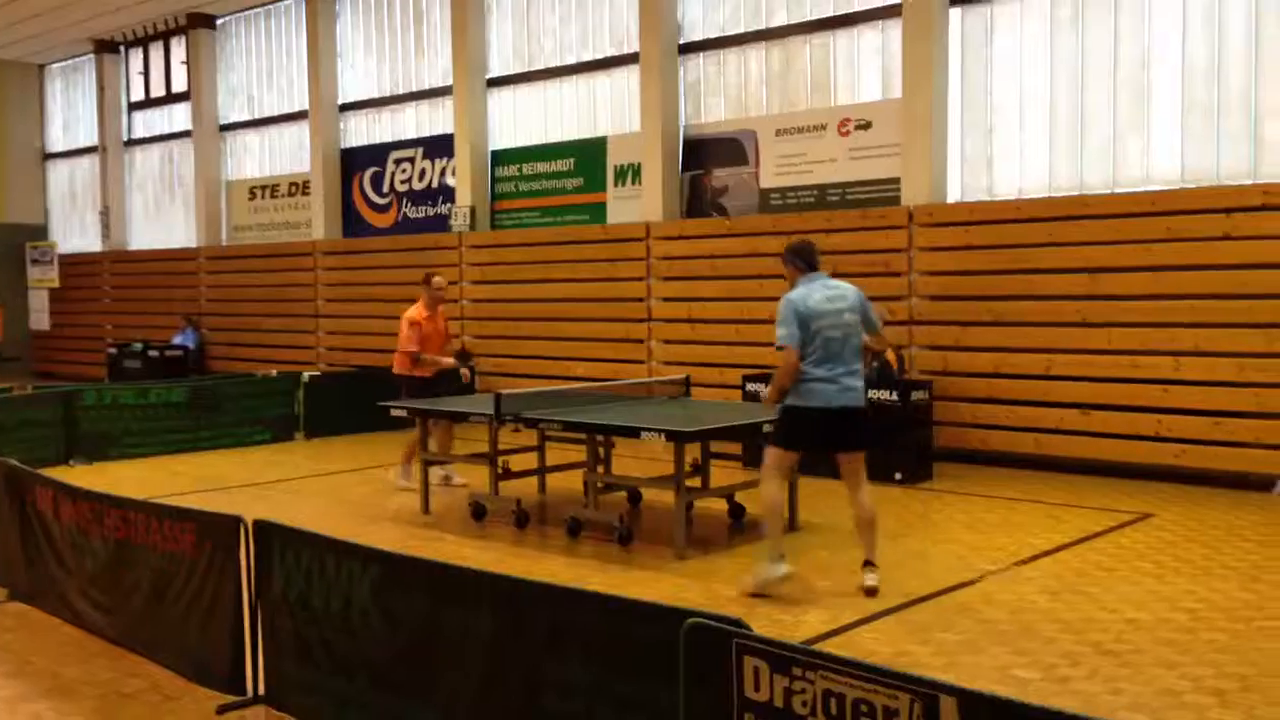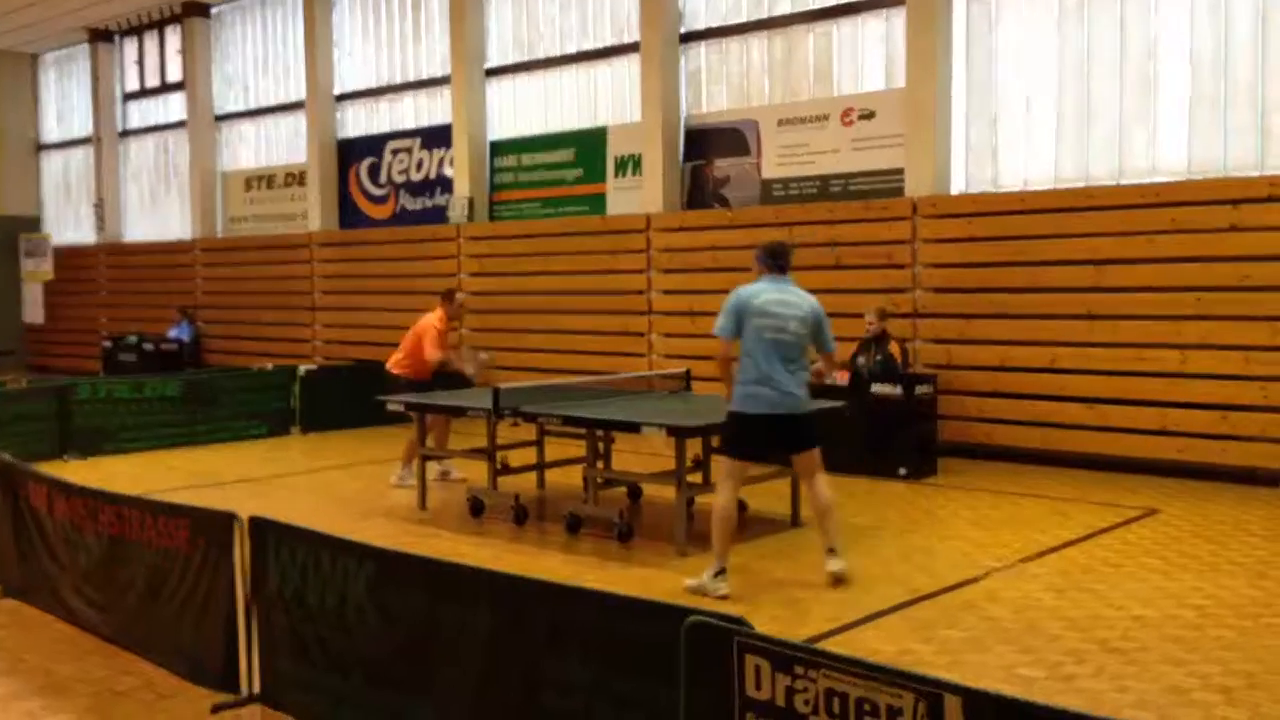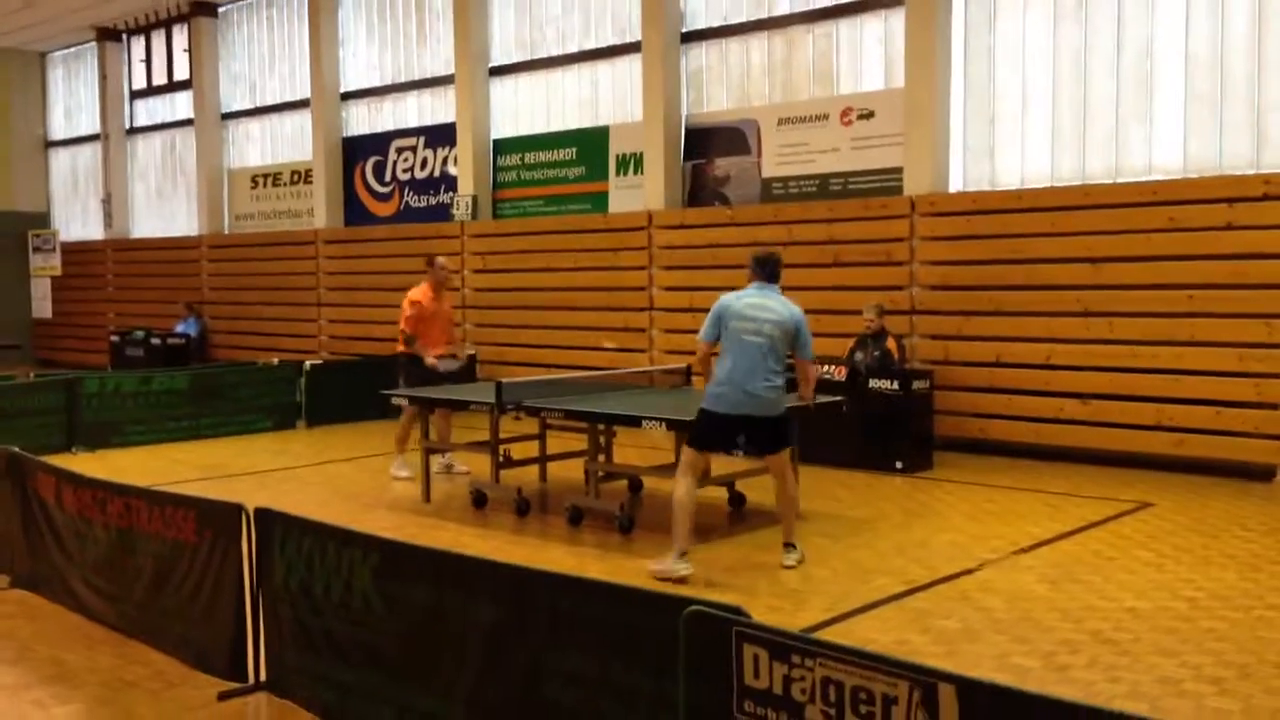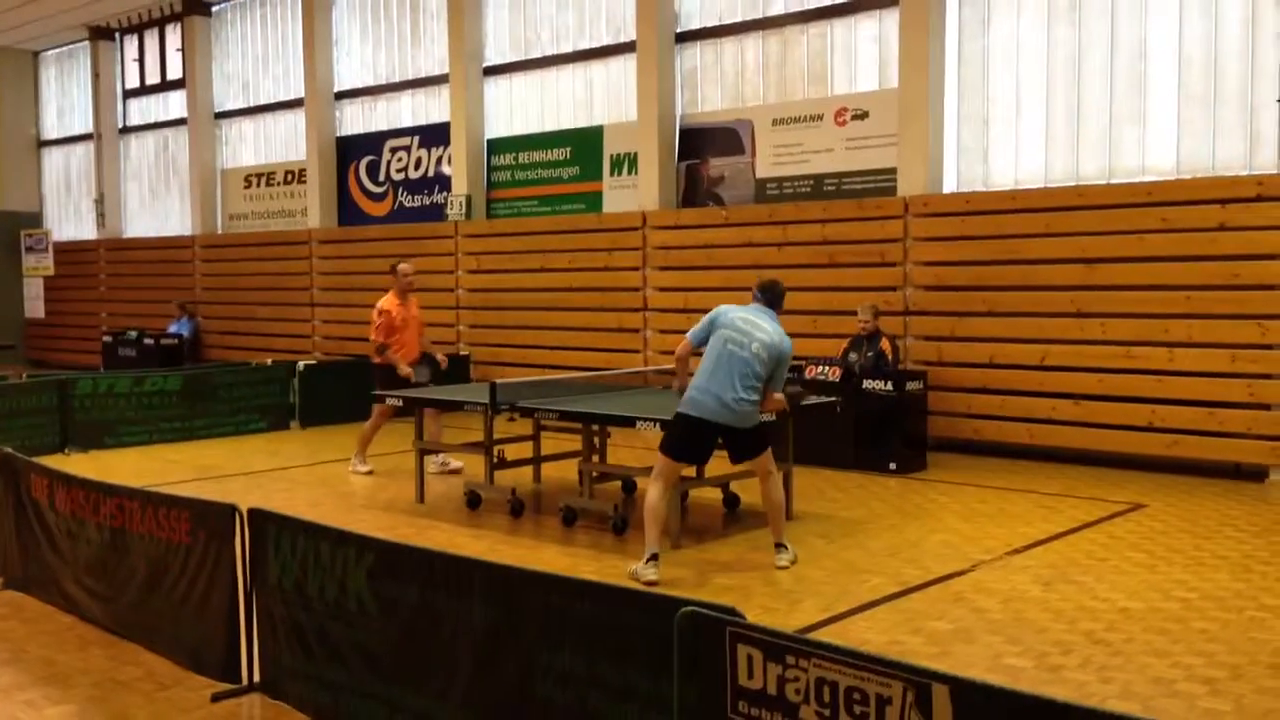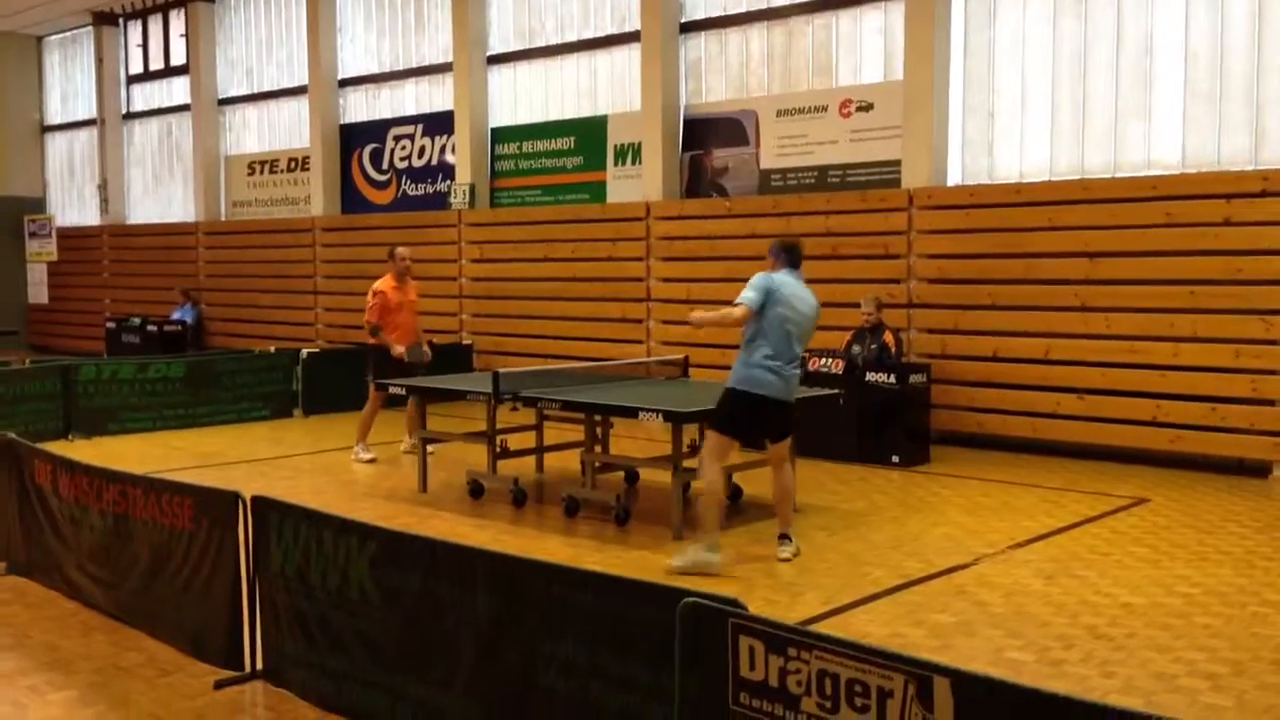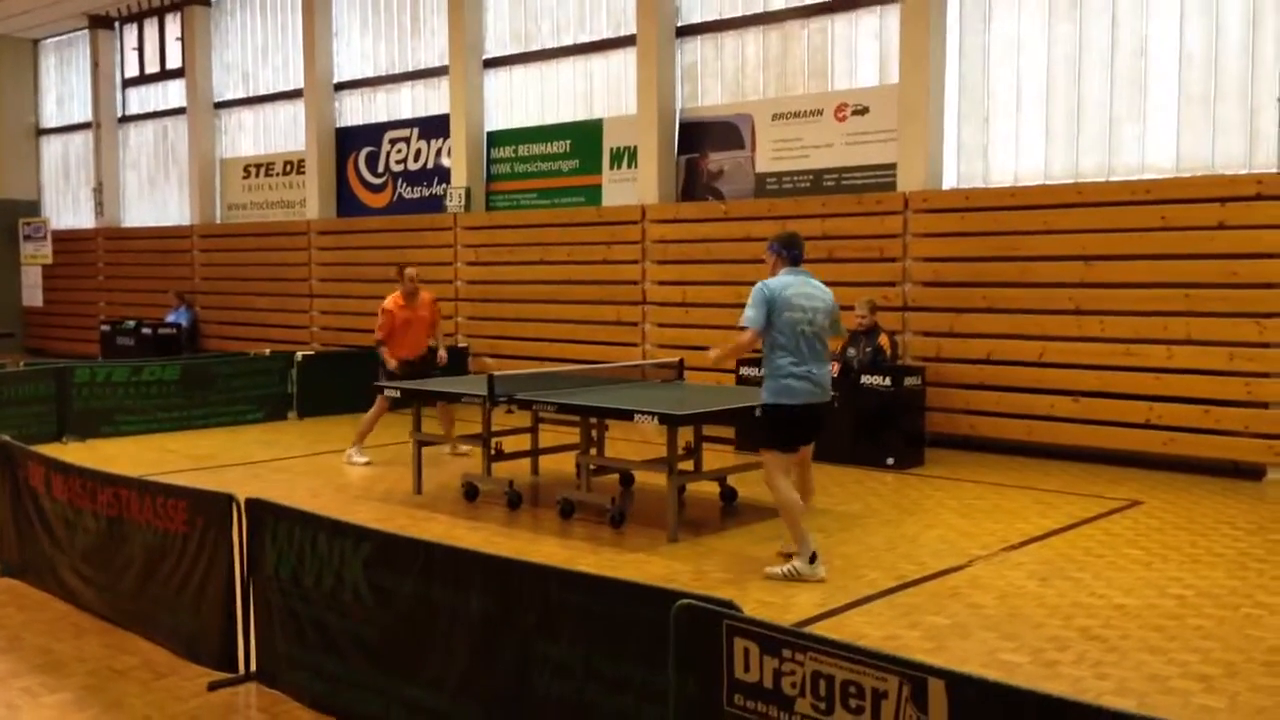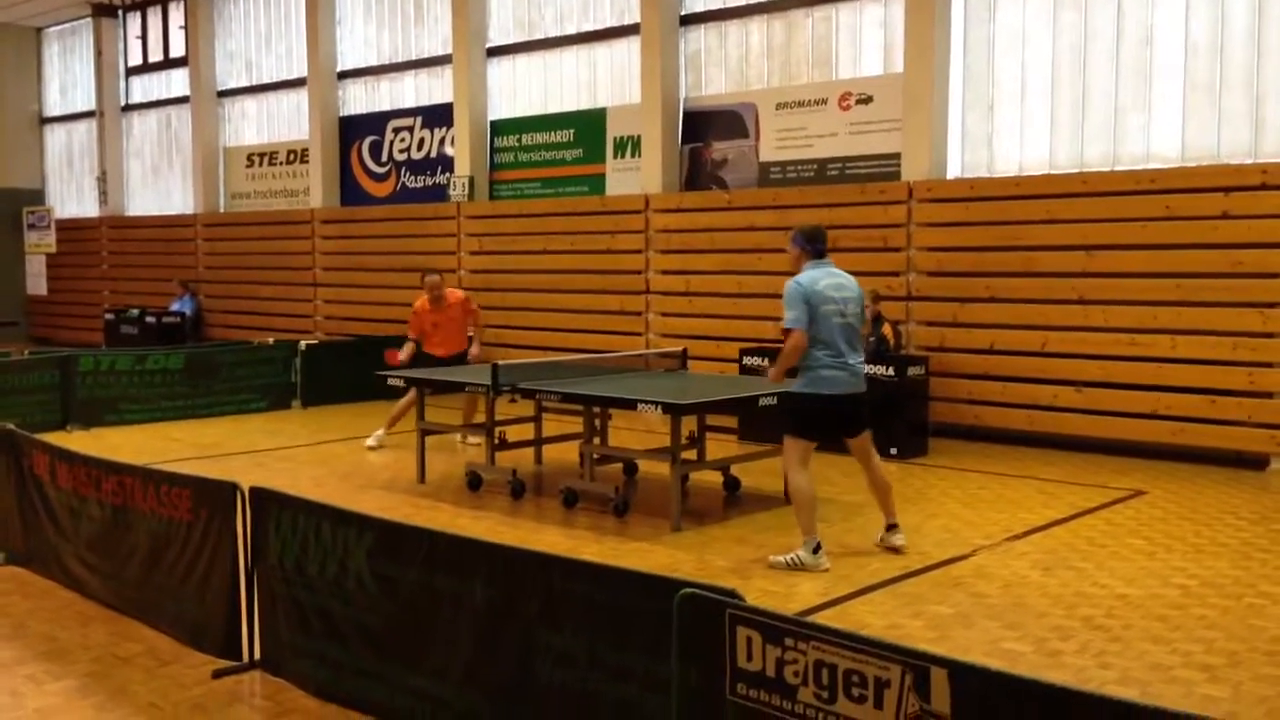
dt=0.3s
person 1, frame 1
left shoulder: (793, 302)
right shoulder: (852, 293)
left elbow: (790, 362)
right elbow: (879, 337)
left wrist: (774, 392)
left hip: (809, 402)
right hip: (851, 401)
left knee: (773, 475)
right knee: (857, 484)
left ankle: (774, 560)
right ankle: (870, 568)
person 1, frame 2
left shoulder: (742, 296)
right shoulder: (810, 304)
left elbow: (723, 354)
right elbow: (831, 361)
left wrist: (731, 385)
right wrist: (804, 353)
left hip: (750, 405)
right hip: (794, 405)
left knee: (728, 485)
right knee: (814, 476)
left ankle: (717, 575)
right ankle: (832, 555)
person 1, frame 3
left shoulder: (727, 302)
right shoulder: (794, 314)
left elbow: (701, 357)
right elbow: (808, 377)
right wrist: (806, 392)
left hip: (721, 402)
right hip: (768, 407)
left knee: (687, 473)
right knee: (783, 474)
left ankle: (679, 557)
right ankle: (790, 548)
person 1, frame 4
left shoulder: (724, 312)
right shoulder: (782, 342)
left elbow: (682, 352)
right elbow: (765, 401)
left wrist: (681, 381)
right wrist: (777, 401)
left hip: (697, 409)
right hip: (741, 416)
left knee: (660, 480)
right knee: (770, 474)
left ankle: (650, 561)
right ankle: (781, 549)
person 1, frame 5
left shoulder: (767, 281)
right shoulder: (812, 302)
left elbow: (739, 315)
left wrist: (702, 319)
left hip: (748, 385)
right hip: (783, 391)
left knee: (711, 460)
right knee: (781, 463)
left ankle: (708, 548)
right ankle: (785, 540)
person 1, frame 6
left shoulder: (768, 288)
right shoulder: (825, 293)
left elbow: (747, 341)
right elbow: (836, 337)
left wrist: (720, 355)
left hip: (783, 394)
right hip: (818, 392)
left knee: (777, 475)
right knee: (802, 464)
left ankle: (807, 559)
right ankle: (799, 542)
person 1, frame 7
left shoulder: (798, 285)
right shoulder: (850, 283)
left elbow: (797, 343)
left wrist: (778, 371)
left hip: (816, 387)
right hip: (853, 384)
left knee: (794, 464)
right knee: (867, 457)
left ankle: (812, 550)
right ankle: (893, 529)
person 2, frame 1
left shoulder: (440, 314)
right shoulder: (413, 317)
left elbow: (445, 344)
right elbow: (411, 355)
left wrist: (458, 367)
right wrist: (442, 362)
left hip: (431, 376)
right hip: (410, 376)
left knee: (445, 421)
right knee: (425, 426)
left ankle: (442, 471)
right ankle: (404, 472)
person 2, frame 2
left shoulder: (442, 323)
right shoulder: (432, 325)
left elbow: (444, 353)
right elbow: (435, 361)
left wrist: (459, 362)
right wrist: (460, 368)
left hip: (420, 375)
right hip: (403, 376)
left knee: (443, 415)
right knee: (425, 423)
left ankle: (441, 466)
right ankle: (403, 472)
person 2, frame 3
left shoulder: (445, 297)
right shoulder: (416, 298)
right elbow: (405, 335)
left wrist: (457, 350)
right wrist: (425, 356)
left hip: (438, 361)
right hip: (413, 360)
left knee: (444, 409)
right knee: (412, 412)
left ankle: (444, 459)
right ankle: (399, 461)
person 2, frame 4
left shoulder: (413, 303)
right shoulder: (384, 307)
right elbow: (378, 345)
left wrist: (435, 354)
right wrist: (398, 366)
left hip: (414, 365)
right hip: (389, 369)
left knee: (432, 408)
right knee: (379, 417)
left ankle: (438, 459)
right ankle: (358, 458)
person 2, frame 5
left shoulder: (412, 287)
right shoulder: (380, 289)
right elbow: (371, 325)
left wrist: (423, 343)
right wrist: (392, 346)
left hip: (408, 350)
right hip: (383, 351)
left knee: (417, 395)
right knee: (376, 400)
left ankle: (411, 441)
right ankle: (360, 446)
person 2, frame 6
left shoulder: (428, 300)
right shoulder: (390, 306)
left elbow: (435, 325)
right elbow: (379, 340)
left wrist: (441, 347)
right wrist: (387, 359)
left hip: (421, 358)
right hip: (396, 362)
right knee: (382, 406)
left ankle: (451, 444)
right ankle: (354, 449)
person 2, frame 7
left shoulder: (461, 299)
right shoulder: (419, 308)
left elbow: (477, 322)
right elbow: (414, 338)
left wrist: (475, 345)
right wrist: (406, 353)
left hip: (460, 355)
right hip: (432, 357)
left knee: (474, 391)
right knee: (413, 397)
left ankle: (464, 433)
right ankle: (382, 433)
